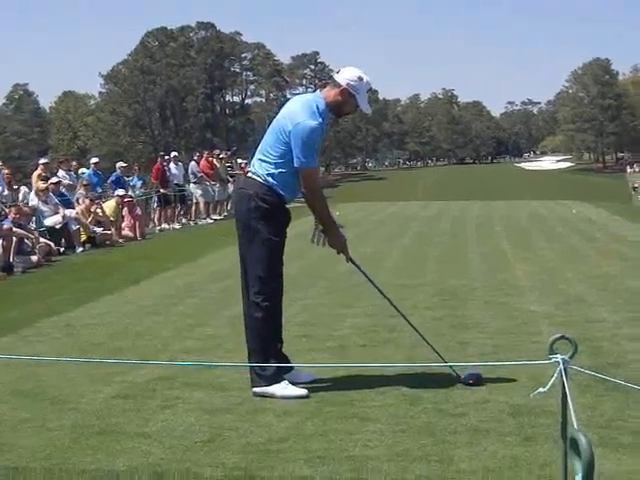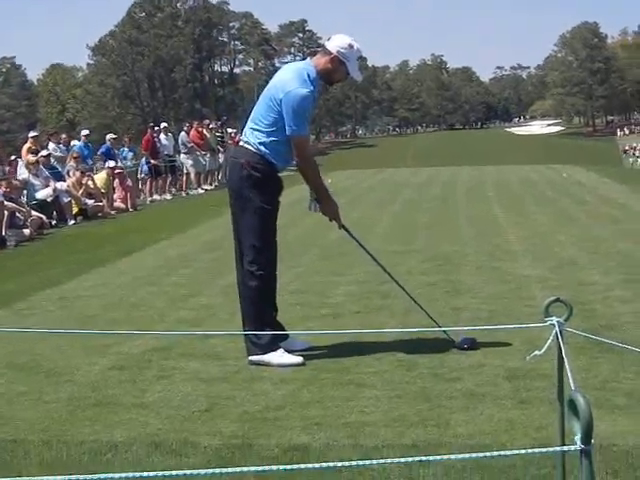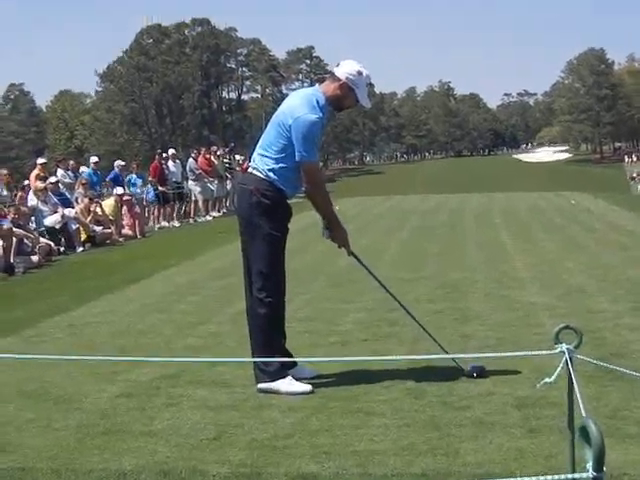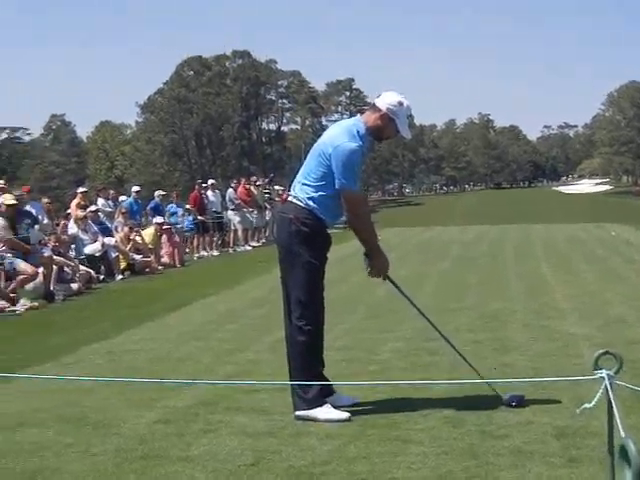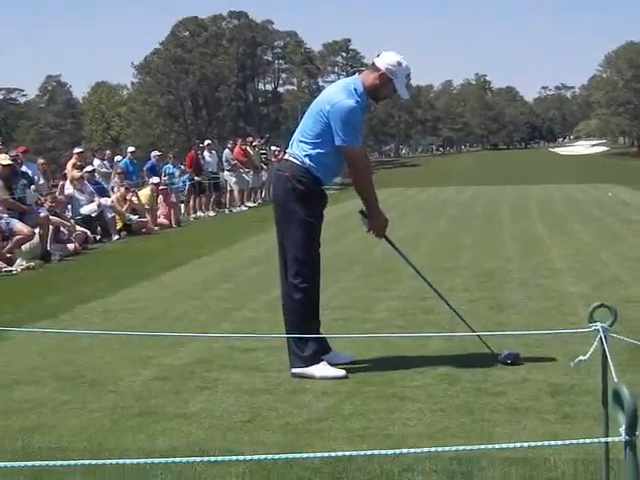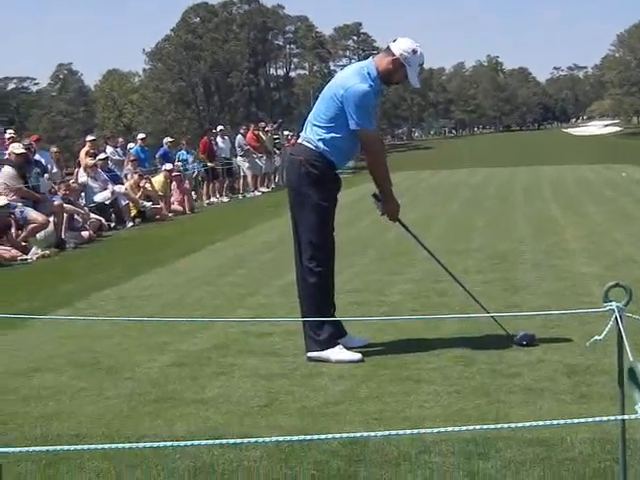
dt=0.2s
person 1, frame 1
left shoulder: (307, 103)
right shoulder: (308, 122)
left elbow: (308, 181)
right elbow: (310, 187)
left wrist: (326, 221)
right wrist: (332, 231)
left hip: (263, 200)
right hip: (260, 202)
left knee: (269, 288)
right knee: (262, 290)
left ankle: (275, 364)
right ankle: (265, 376)
person 1, frame 2
left shoulder: (297, 72)
right shoulder: (299, 90)
left elbow: (300, 148)
right elbow: (302, 155)
left wrist: (319, 190)
right wrist: (325, 199)
left hip: (255, 168)
right hip: (252, 171)
left knee: (263, 256)
right knee: (256, 259)
left ankle: (271, 333)
right ankle: (261, 345)
person 1, frame 3
left shoulder: (307, 98)
right shoulder: (308, 116)
left elbow: (311, 173)
right elbow: (312, 181)
left wrist: (330, 217)
right wrist: (335, 226)
left hip: (265, 195)
right hip: (262, 197)
left knee: (272, 284)
right knee: (265, 286)
left ankle: (279, 360)
right ankle: (270, 373)
person 1, frame 4
left shoulder: (351, 131)
right shoulder: (348, 145)
left elbow: (358, 200)
right elbow: (353, 210)
left wrist: (374, 246)
right wrist: (375, 254)
left hip: (306, 225)
right hip: (301, 226)
left knee: (311, 312)
right knee: (304, 314)
left ankle: (317, 389)
right ankle: (307, 400)
person 1, frame 5
left shoulder: (352, 94)
right shoulder: (347, 103)
left elbow: (360, 158)
right elbow: (355, 166)
left wrist: (374, 207)
right wrist: (374, 212)
left hip: (304, 184)
right hip: (296, 184)
left knee: (306, 270)
right knee: (300, 272)
left ankle: (314, 347)
right ankle: (304, 358)
person 1, frame 6
left shoulder: (366, 78)
right shoulder: (359, 86)
left elbow: (375, 142)
right elbow: (371, 149)
left wrist: (387, 190)
right wrist: (388, 197)
left hip: (317, 168)
right hip: (310, 168)
left knee: (321, 254)
right knee: (314, 256)
left ankle: (330, 331)
right ankle: (320, 341)
